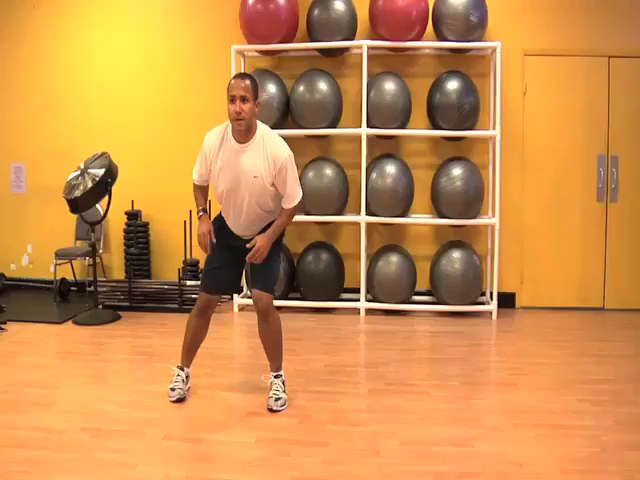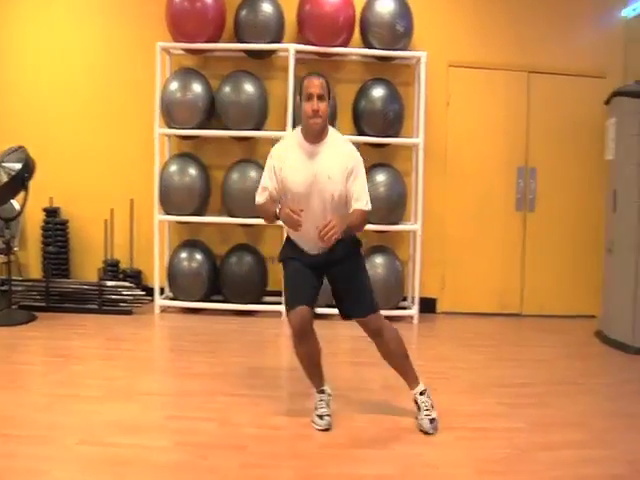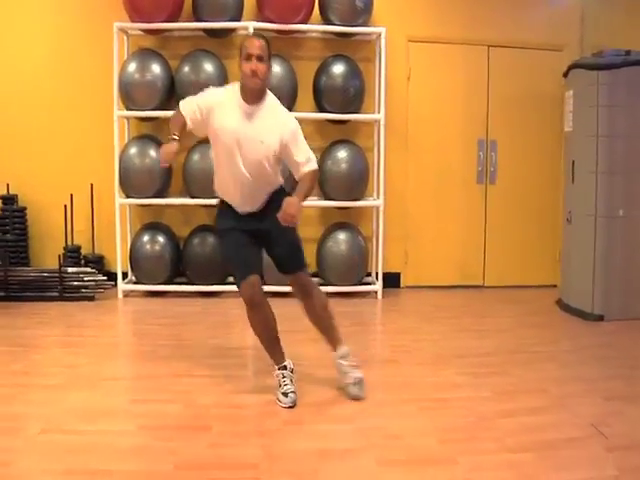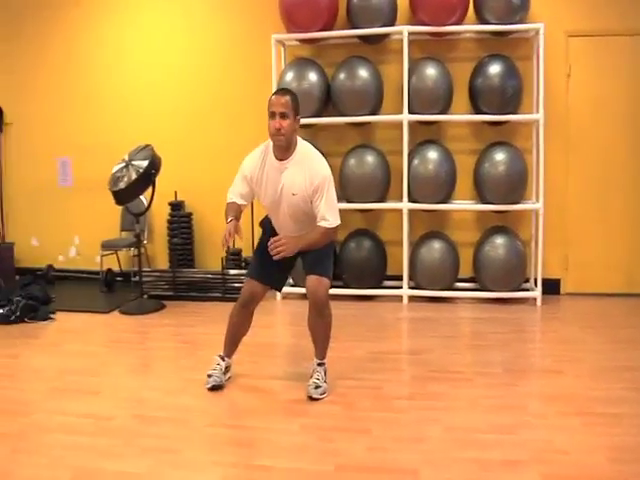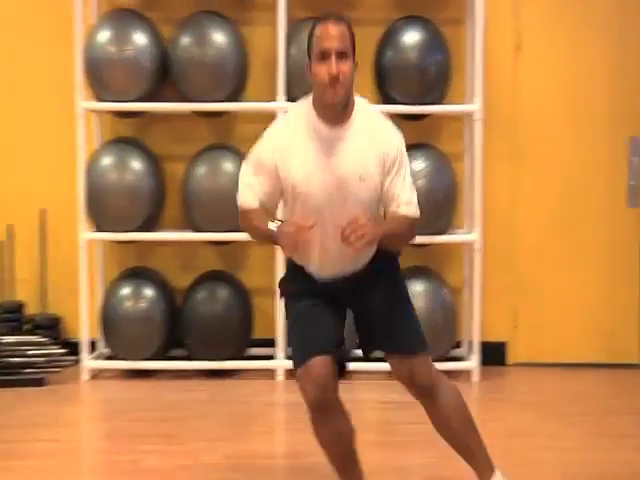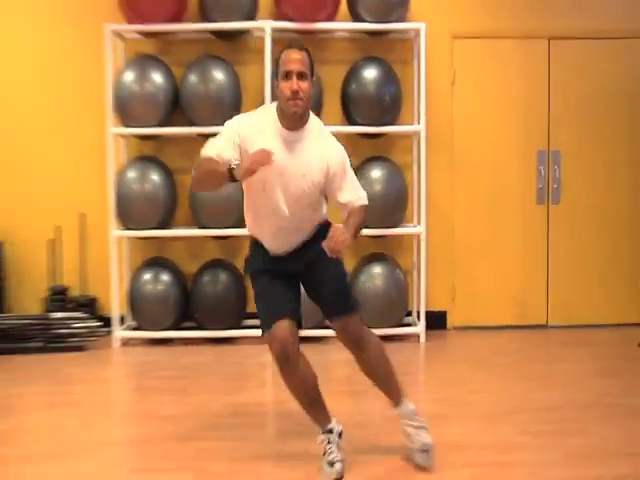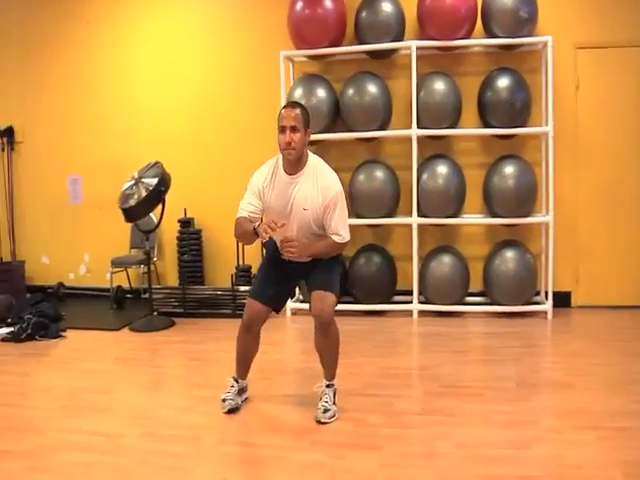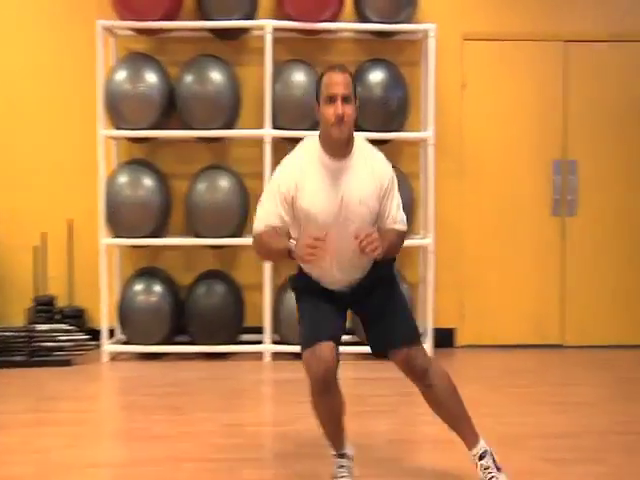
dt=0.7s
person 1, frame 1
left shoulder: (277, 150)
right shoulder: (213, 141)
left elbow: (292, 202)
right elbow: (200, 182)
left wrist: (270, 236)
right wrist: (202, 217)
left hip: (266, 233)
right hip: (227, 231)
left knee: (263, 303)
right knee: (205, 301)
left ankle: (277, 377)
right ankle: (183, 370)
person 1, frame 2
left shoulder: (347, 153)
right shoulder: (282, 152)
left elbow: (362, 212)
right elbow: (262, 204)
left wrist: (342, 225)
right wrist: (279, 212)
left hip: (343, 248)
right hip: (300, 250)
left knee: (374, 325)
right knee: (299, 320)
left ankle: (418, 391)
right ankle: (321, 393)
person 1, frame 3
left shoulder: (283, 120)
right shoulder: (215, 101)
left elbow: (309, 170)
right elbow: (181, 114)
left wrist: (297, 199)
right wrist: (174, 142)
left hip: (273, 207)
right hip: (232, 211)
left knee: (301, 284)
right knee: (251, 291)
left ankle: (341, 354)
right ankle: (283, 369)
person 1, frame 4
left shoulder: (316, 166)
right shoulder: (255, 160)
left elbow: (329, 229)
right elbow: (236, 198)
left wrist: (297, 243)
right wrist: (232, 220)
left hip: (314, 237)
right hip: (276, 232)
left knee: (318, 294)
right knee: (248, 296)
left ankle: (320, 366)
right ankle: (224, 361)
person 1, frame 5
left shoulder: (382, 134)
right shoulder: (280, 139)
left elbow: (405, 225)
right elbow: (247, 208)
left wrist: (376, 231)
right wrist: (276, 230)
left hip: (372, 271)
right hip: (309, 280)
left knee: (422, 378)
right knee: (317, 388)
person 1, frame 6
left shoulder: (326, 147)
right shoulder: (247, 126)
left elbow: (357, 204)
right elbow: (200, 178)
left wrist: (348, 229)
right wrist: (236, 170)
left hip: (313, 245)
right hip: (266, 252)
left knee: (352, 331)
right knee: (284, 344)
left ankle: (406, 411)
right ankle: (328, 431)
person 1, frame 7
left shoulder: (327, 181)
right shoulder: (263, 176)
left elbow: (339, 240)
right elbow: (239, 232)
left wrist: (308, 248)
right wrist: (258, 227)
left hip: (319, 255)
right hip: (280, 254)
left knee: (323, 313)
right knee: (251, 317)
left ankle: (329, 388)
right ankle: (239, 384)
person 1, frame 8
left shoulder: (377, 167)
right shoulder: (293, 169)
left elbow: (397, 230)
right elbow: (261, 239)
left wrist: (383, 243)
right wrist: (293, 248)
left hip: (371, 278)
right hip: (316, 284)
left knee: (417, 364)
right knee: (320, 369)
